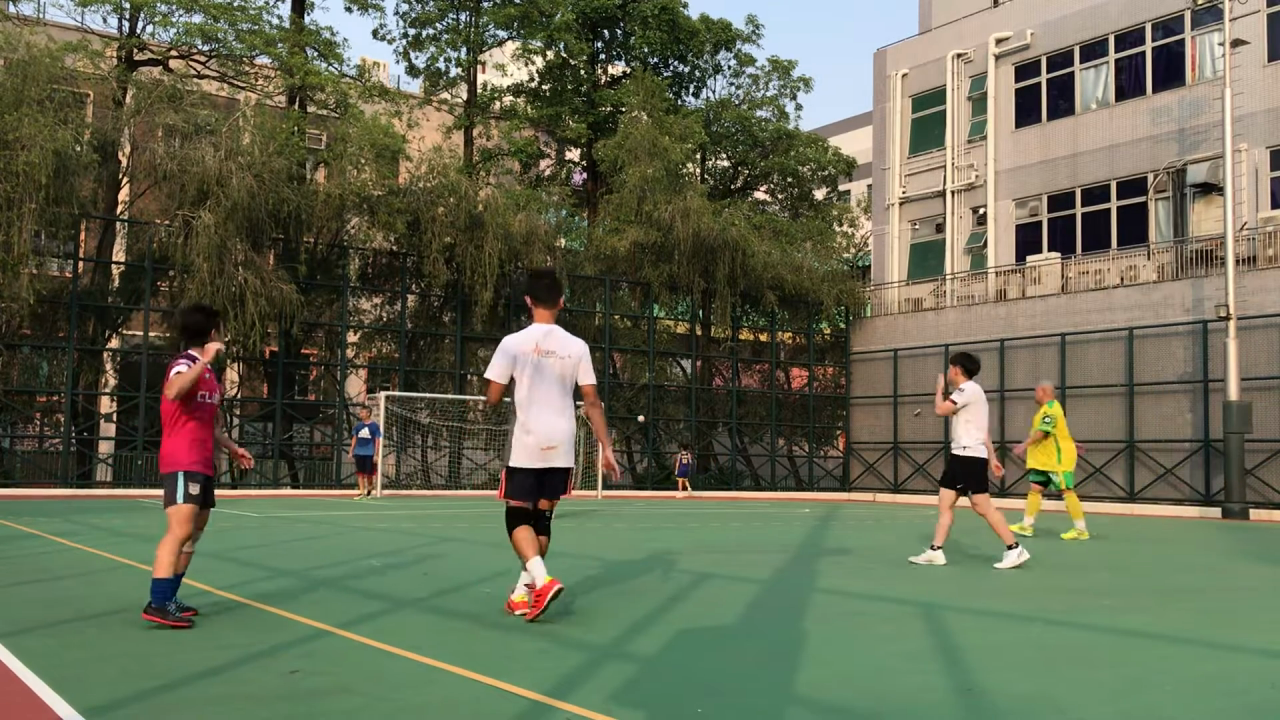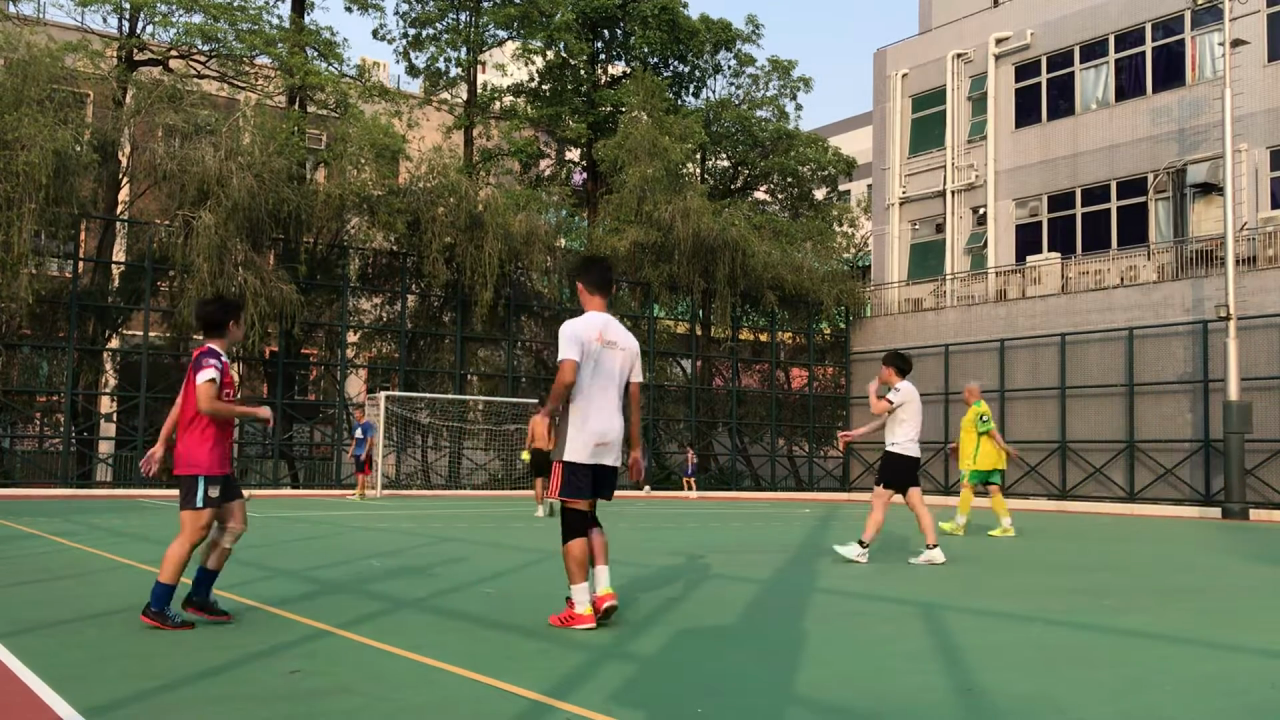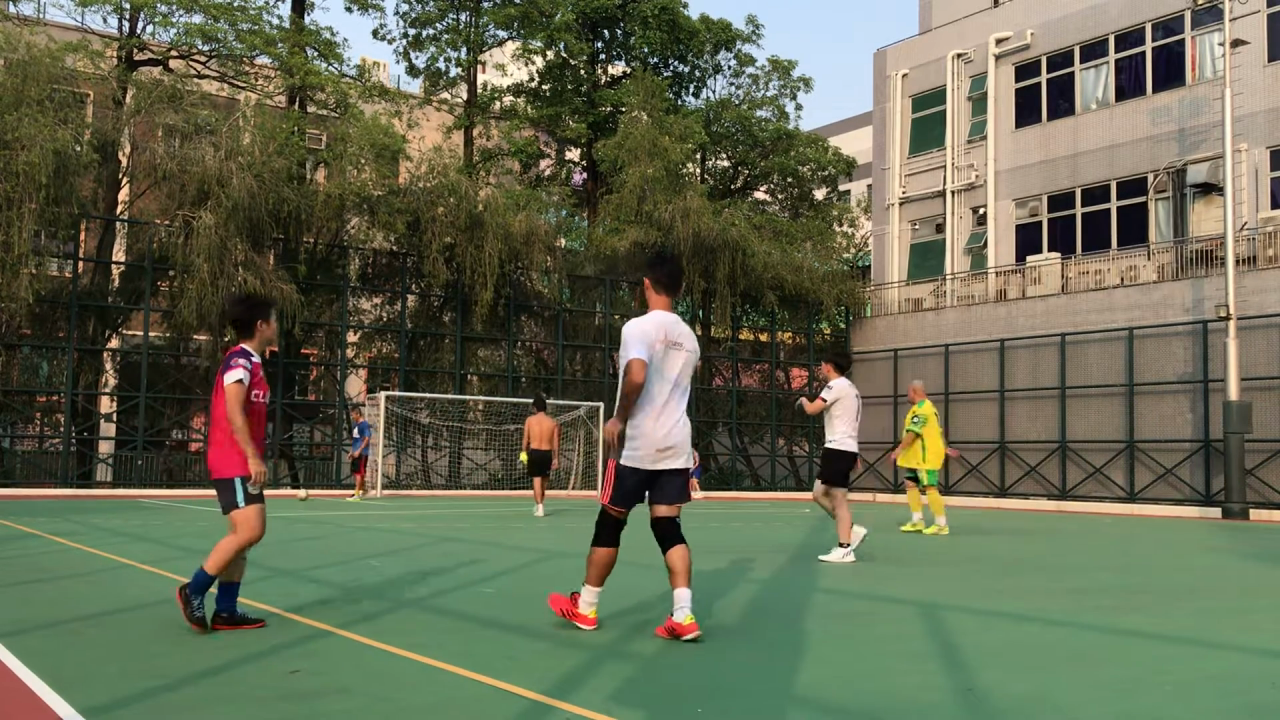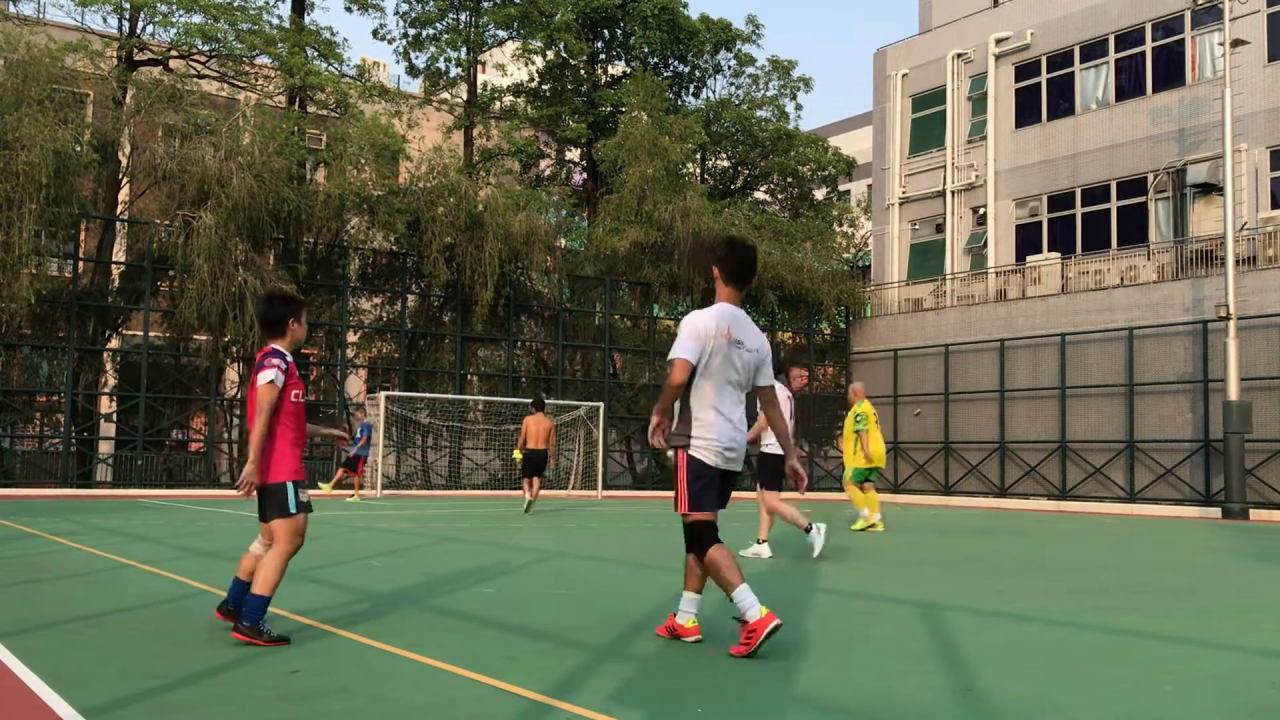
dt=0.4s
person 1, frame 1
left shoulder: (513, 343)
right shoulder: (577, 347)
left elbow: (493, 397)
right elbow: (592, 402)
left wrist: (494, 404)
right wrist: (606, 448)
left hip: (527, 445)
right hip: (562, 447)
left knee: (518, 519)
right knee: (540, 520)
left ankle: (543, 582)
right ankle: (521, 594)
person 1, frame 2
left shoulder: (574, 328)
right shoulder: (628, 339)
left elbow: (567, 377)
right elbow: (634, 401)
left wrist: (546, 414)
right wrist: (635, 448)
left hip: (579, 439)
right hip: (612, 443)
left knee: (574, 519)
right knee: (588, 516)
left ankle: (580, 608)
right ankle: (603, 589)
person 1, frame 3
left shoulder: (640, 327)
right shoulder: (690, 337)
left elbow: (635, 376)
left wrist: (617, 421)
left hip: (638, 445)
right hip: (678, 446)
left knee: (610, 524)
right knee: (669, 527)
left ankle: (585, 604)
right ankle: (683, 615)
person 1, frame 4
left shoulder: (700, 320)
right shoulder: (758, 338)
left elbow: (678, 378)
right elbow: (770, 404)
left wrist: (659, 414)
right wrist: (790, 455)
left hip: (698, 443)
right hip: (732, 446)
left knee: (703, 533)
right knee: (698, 531)
left ankle: (756, 616)
right ankle: (684, 619)
person 2, frame 1
left shoulder: (204, 369)
right shoulder: (184, 363)
right elbow: (171, 393)
left wrist: (232, 446)
right wrist: (207, 355)
left hip: (201, 463)
right hip: (182, 462)
left knee: (192, 533)
right knee: (181, 529)
left ankle: (168, 597)
right ankle: (158, 603)
person 2, frame 2
left shoulder: (212, 360)
right shoulder: (210, 359)
left elbow: (179, 405)
right elbow: (207, 406)
left wrist: (161, 445)
right wrist: (255, 412)
left hip: (216, 462)
right hip: (201, 462)
left knee: (235, 524)
right knee: (194, 533)
left ankle: (199, 594)
right ankle: (157, 606)
person 2, frame 3
left shoulder: (251, 361)
right shoulder: (240, 359)
right elbow: (233, 410)
left wrist: (254, 457)
right wrist: (253, 457)
left hip: (239, 464)
right hip: (233, 464)
left knee: (247, 534)
right knee: (249, 531)
left ankle: (226, 610)
right ankle: (195, 590)
person 2, frame 4
left shoulder: (277, 360)
right shoulder: (273, 360)
right elbow: (262, 414)
left wrist: (322, 431)
right wrist: (252, 462)
left hip: (278, 471)
right hip: (277, 470)
left knee: (268, 540)
right knee: (287, 542)
left ankle: (233, 603)
right ankle: (250, 621)
person 3, frame 1
left shoulder: (967, 389)
right shoulder: (969, 391)
left elbow: (940, 410)
right elbow: (983, 432)
left wrist: (940, 387)
right wrist: (992, 458)
left hip: (968, 457)
right hip: (961, 456)
left knee: (983, 507)
right knee: (944, 503)
left ankle: (1015, 550)
right ankle: (935, 551)
person 3, frame 2
left shoulder: (902, 389)
right shoulder: (901, 390)
left elbow: (876, 410)
right elbow: (883, 420)
left wrist: (872, 391)
right wrist: (855, 433)
left hip: (899, 454)
right hip: (908, 455)
left knee: (878, 501)
right knee: (916, 503)
left ankle: (861, 548)
right ankle: (933, 550)
person 3, frame 3
left shoulder: (836, 385)
right shoulder: (849, 388)
left elbow: (813, 410)
right elbow: (855, 423)
left wrist: (804, 400)
right wrist: (855, 455)
left hip: (838, 450)
right hip: (844, 450)
left knee: (838, 500)
right knee: (819, 494)
left ankle: (844, 549)
right ankle: (852, 530)
person 3, frame 4
right shoulder: (784, 391)
left elbow: (762, 423)
right elbow: (787, 426)
left wrist: (747, 437)
left hip: (773, 452)
right hip: (779, 452)
left knee: (773, 503)
right knee: (764, 500)
left ankle: (812, 529)
right ankle: (761, 544)
